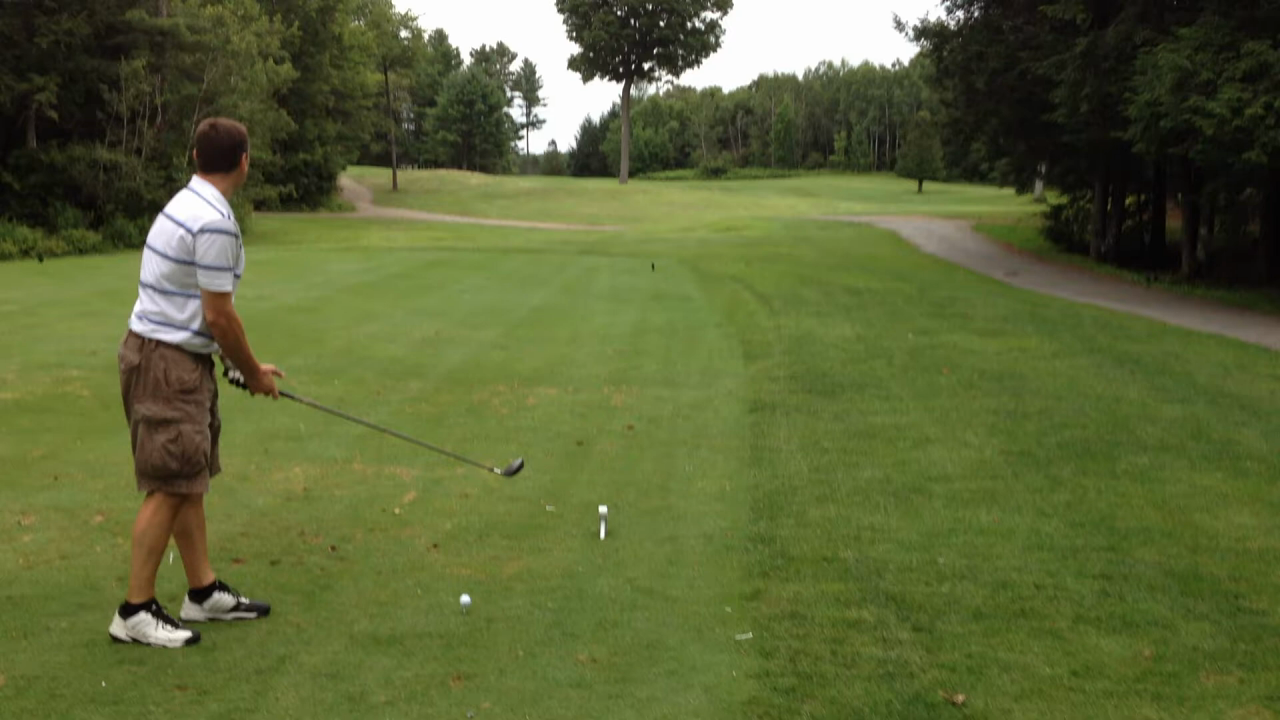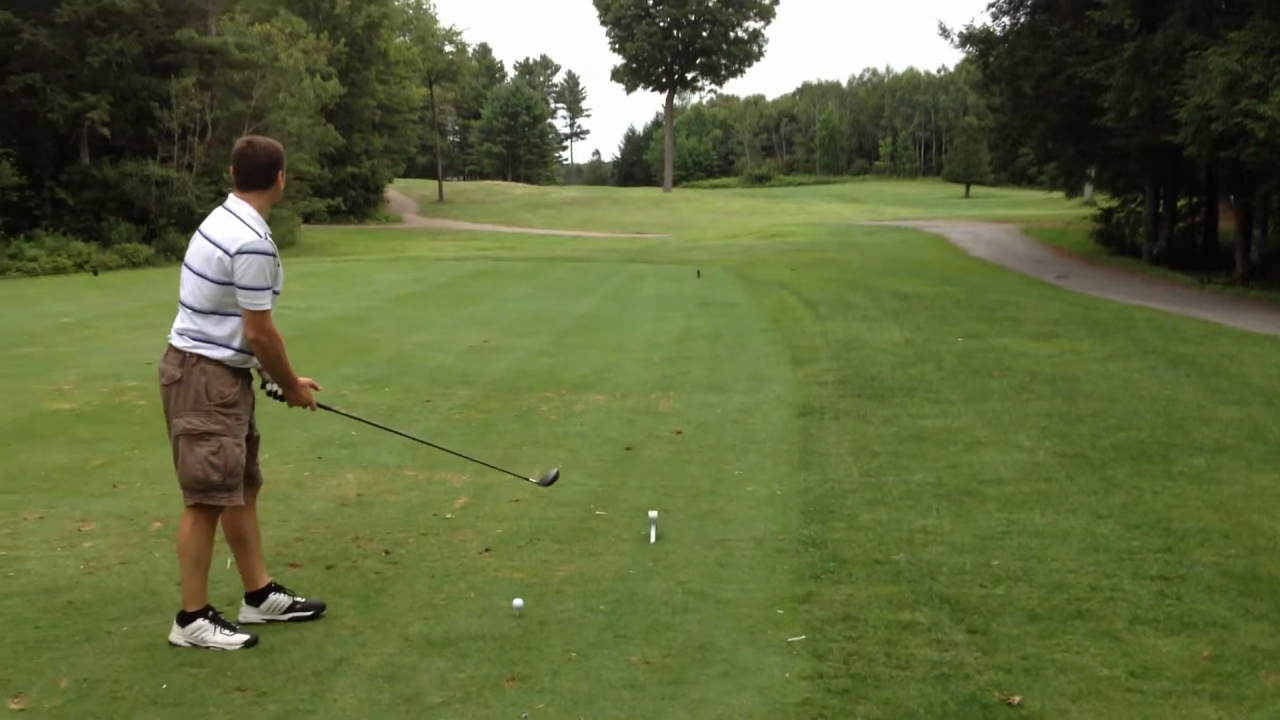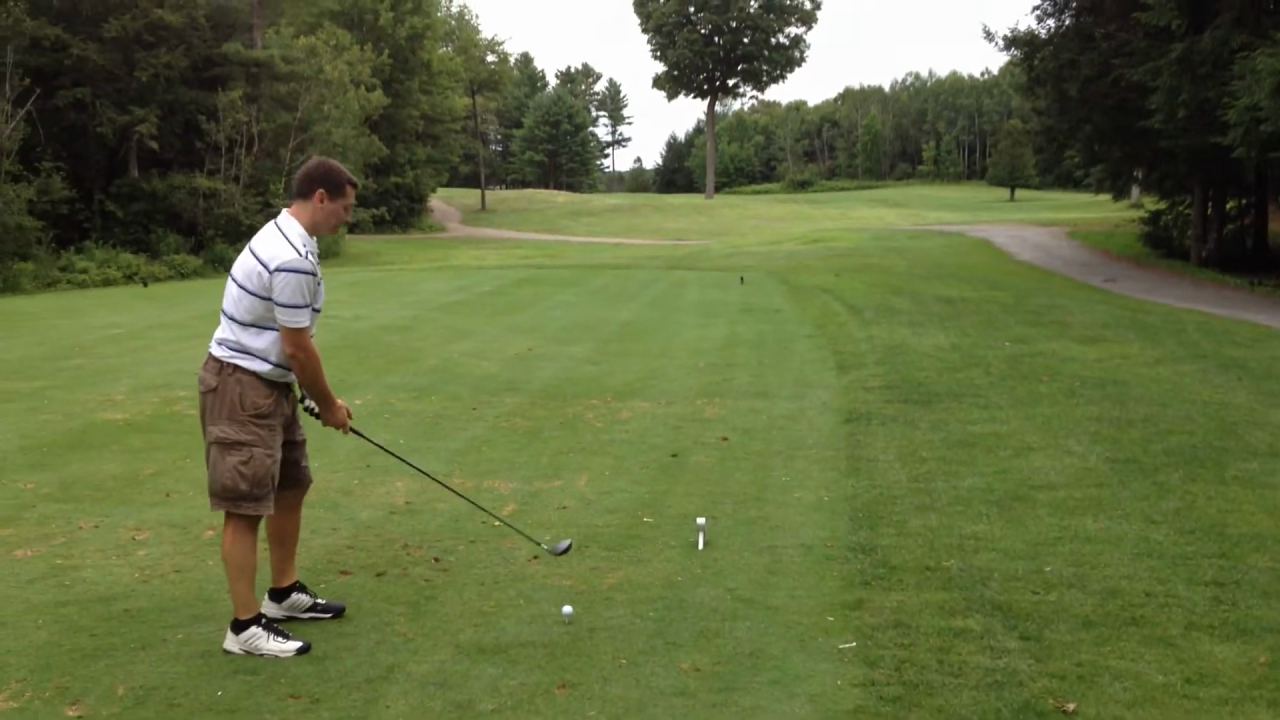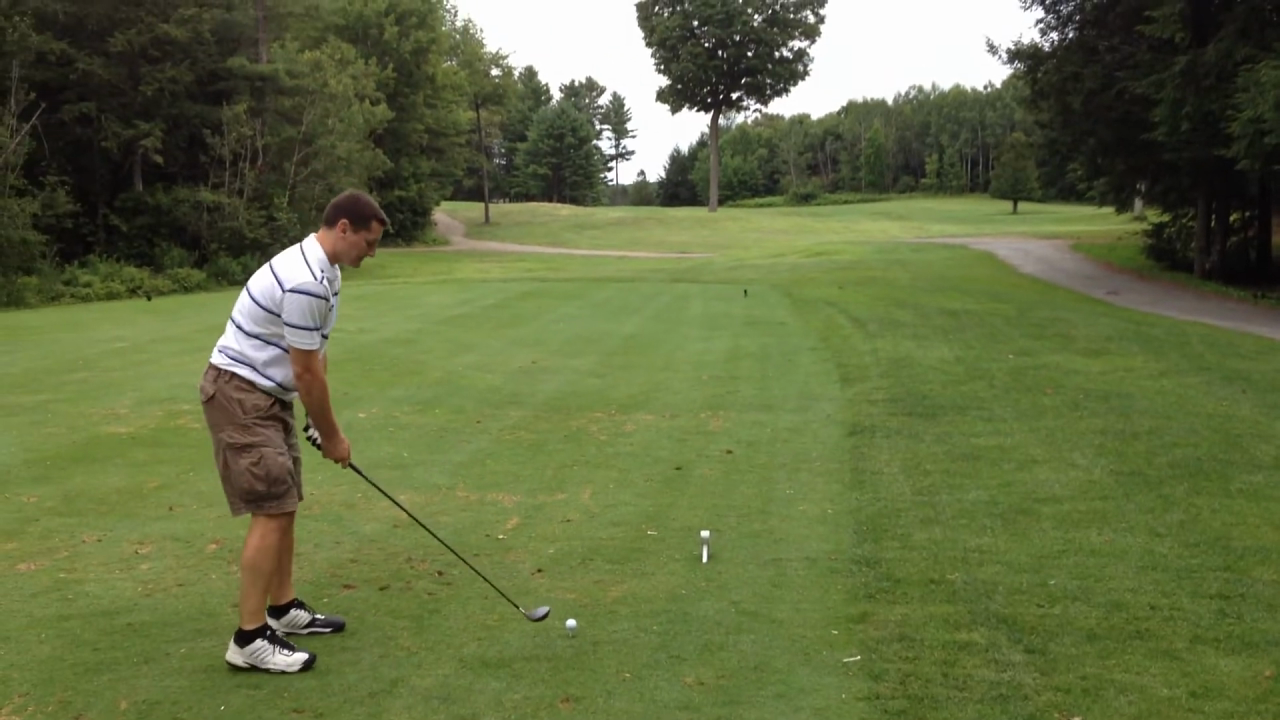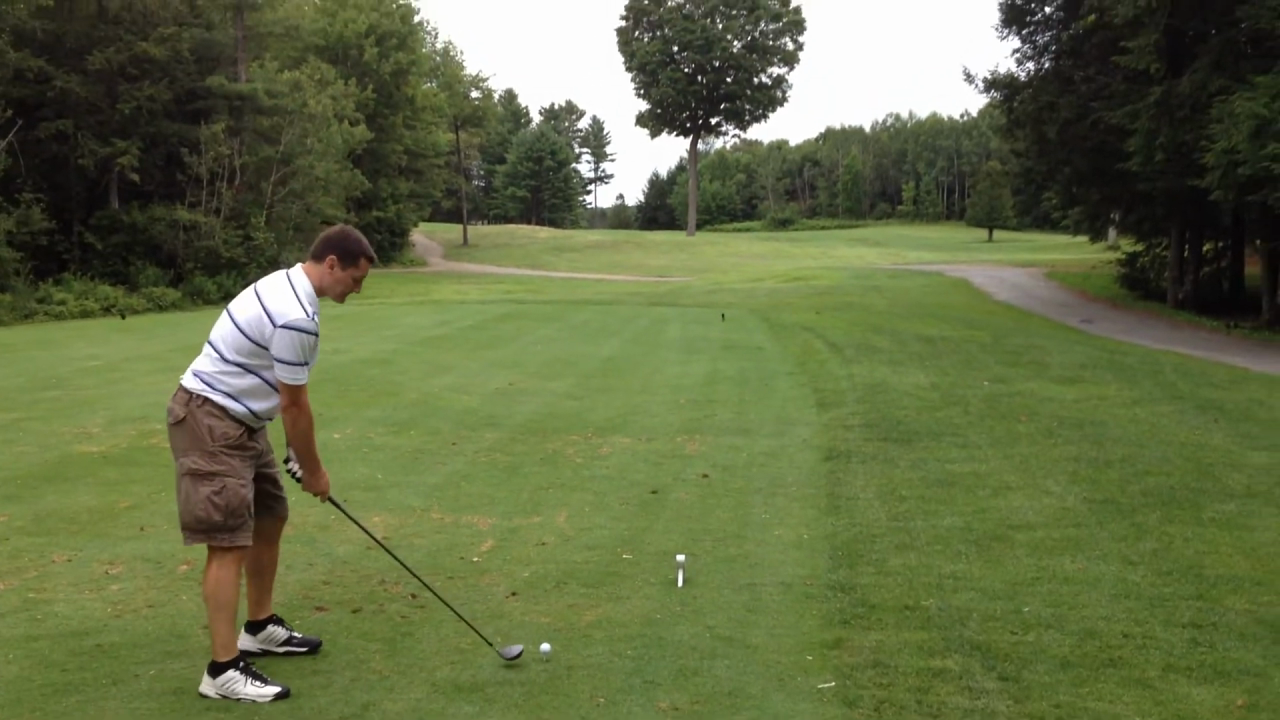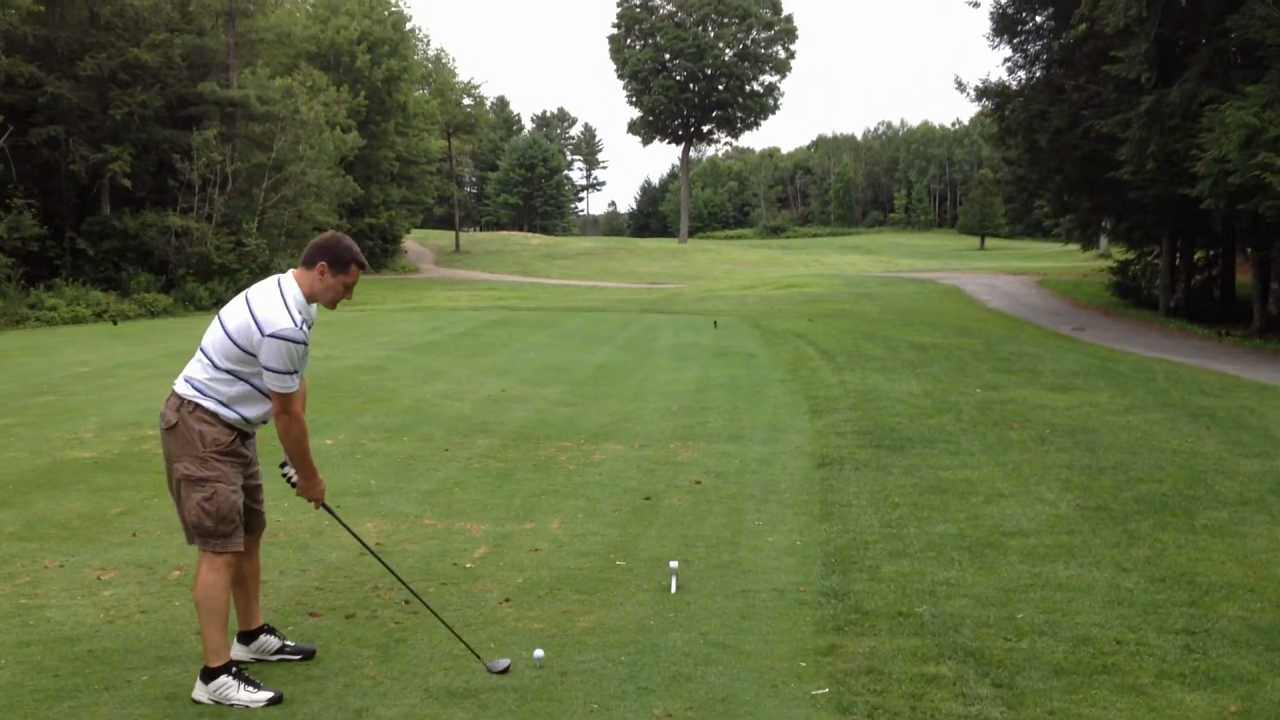
dt=0.3s
person 1, frame 1
left shoulder: (190, 204)
right shoulder: (214, 222)
right elbow: (219, 315)
left wrist: (241, 364)
right wrist: (253, 373)
left hip: (178, 356)
right hip: (168, 360)
left knee: (190, 482)
right knee: (169, 486)
left ankle: (204, 593)
right ankle: (135, 610)
person 1, frame 2
left shoulder: (225, 221)
right shoulder: (252, 243)
right elbow: (259, 333)
left wrist: (282, 379)
right wrist: (292, 386)
left hip: (221, 371)
right hip: (206, 375)
left knee: (240, 489)
right knee: (209, 498)
left ankle: (260, 595)
right ankle: (192, 618)
person 1, frame 3
left shoulder: (290, 237)
right shoulder: (292, 260)
left elbow: (297, 339)
right elbow: (298, 349)
left wrist: (322, 397)
right wrist: (329, 405)
left hip: (267, 383)
right hip: (242, 384)
left knee: (289, 489)
right knee: (248, 506)
left ankle: (283, 593)
right ankle: (245, 625)
person 1, frame 4
left shoulder: (320, 267)
right shoulder: (306, 283)
left elbow: (312, 358)
right elbow: (306, 372)
left wrist: (324, 426)
right wrist: (331, 436)
left hip: (267, 393)
right hip: (240, 392)
left knee: (282, 507)
right knee: (273, 510)
left ankle: (283, 609)
right ankle: (250, 636)
person 1, frame 5
left shoulder: (292, 284)
right shoulder: (295, 318)
left elbow: (291, 395)
right elbow: (294, 405)
left wrist: (303, 456)
right wrist: (313, 469)
left hip: (236, 419)
right hip: (210, 419)
left knee: (268, 518)
right knee: (230, 542)
left ankle: (260, 626)
right ankle: (223, 669)
person 1, frame 6
left shoulder: (287, 292)
right shoulder: (283, 326)
left elbow: (294, 391)
right elbow: (286, 413)
left wrist: (300, 462)
right wrist: (309, 475)
left hip: (228, 424)
right hip: (202, 425)
left knee: (247, 535)
right knee: (221, 547)
left ankle: (252, 637)
right ankle: (216, 675)
